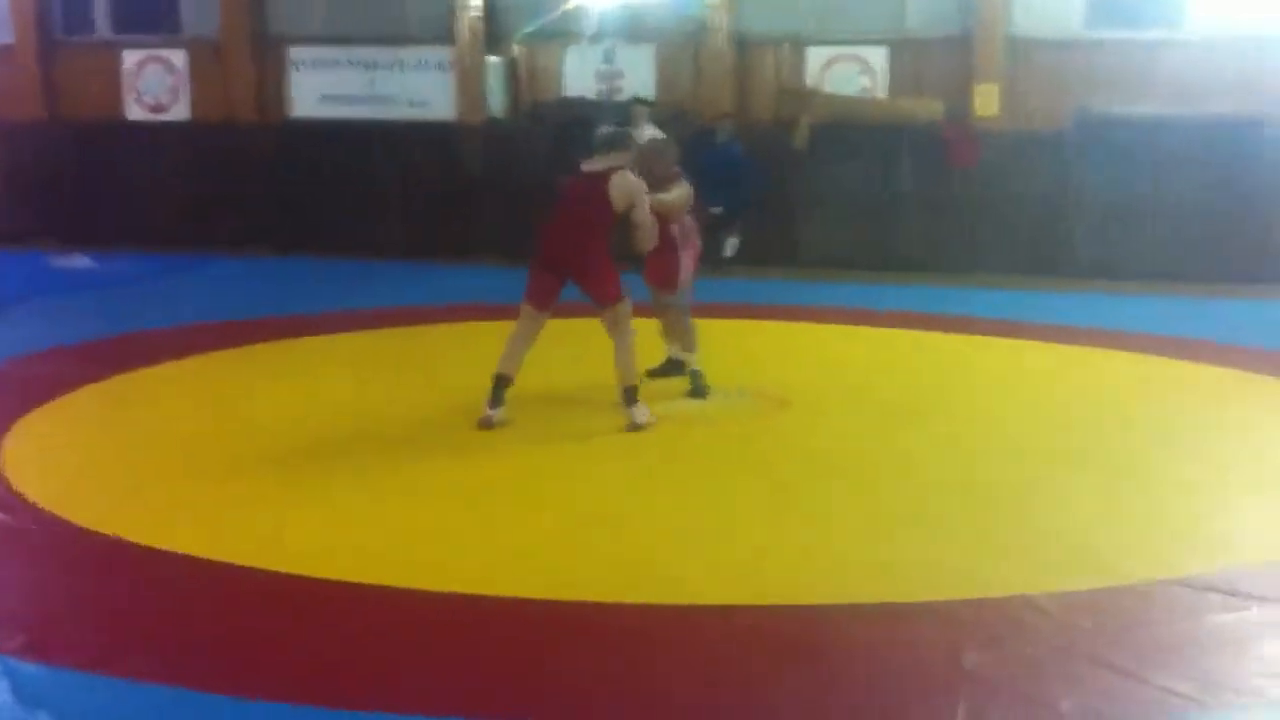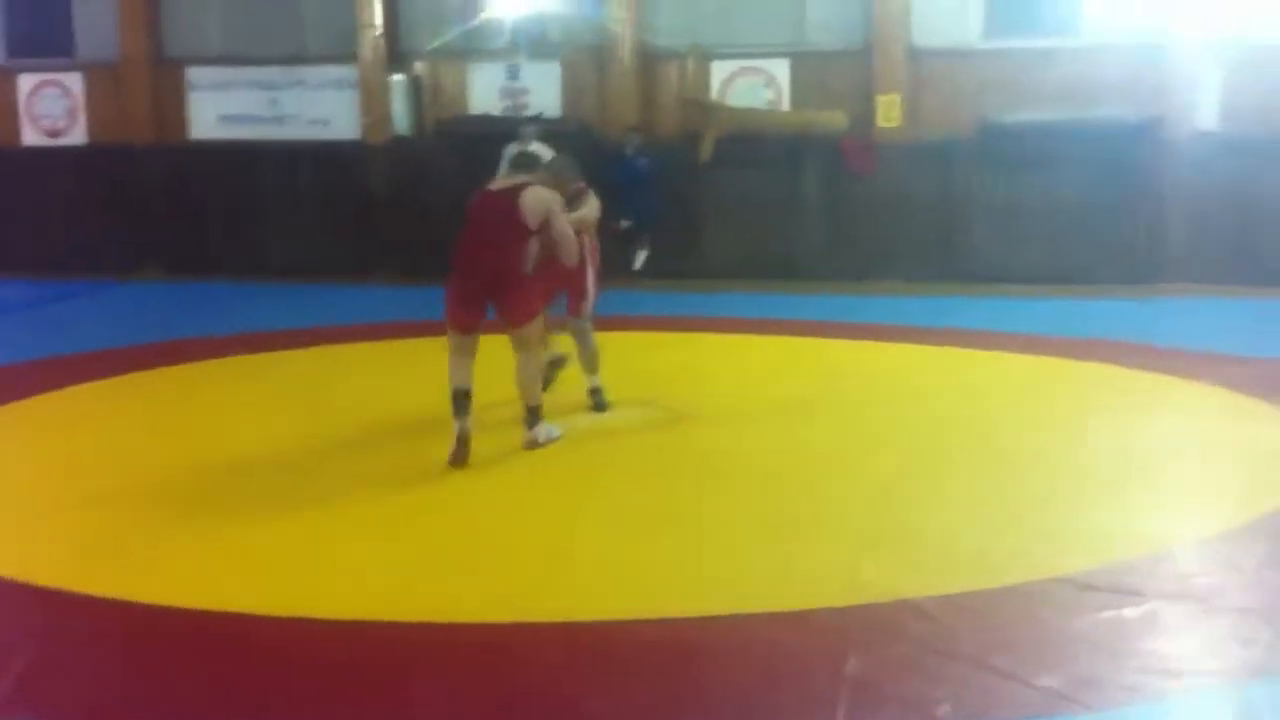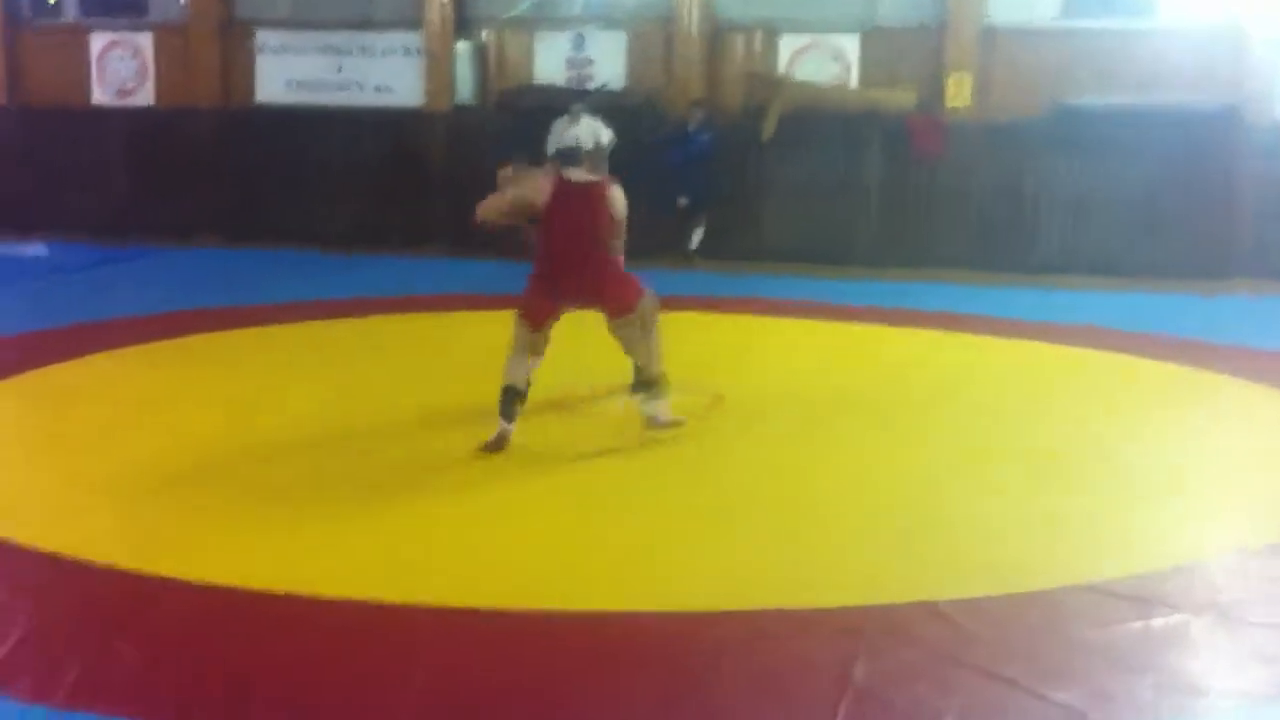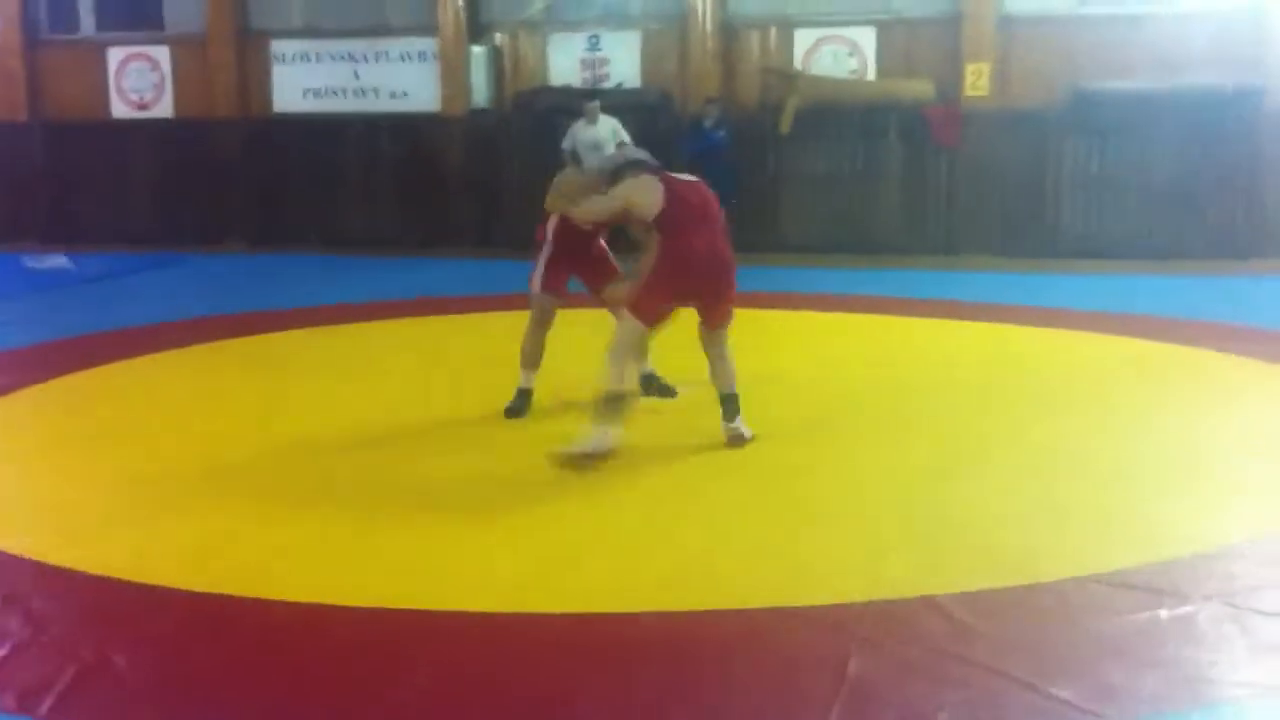
dt=0.3s
person 1, frame 1
left shoulder: (576, 173)
right shoulder: (631, 183)
right elbow: (646, 243)
left hip: (550, 250)
right hip: (589, 255)
left knee: (524, 330)
right knee: (621, 328)
left ankle: (495, 407)
right ankle: (634, 408)
person 1, frame 2
left shoulder: (481, 195)
right shoulder: (546, 197)
right elbow: (570, 258)
right wrist: (543, 232)
left hip: (466, 270)
right hip: (507, 272)
left knee: (461, 352)
right knee: (529, 346)
left ankle: (462, 424)
right ankle: (535, 427)
person 1, frame 3
left shoulder: (540, 182)
right shoulder: (613, 191)
left elbow: (484, 213)
left wrist: (511, 188)
left hip: (554, 274)
right hip: (597, 272)
left knee: (525, 346)
right knee: (647, 317)
left ankle: (504, 426)
right ankle: (653, 402)
person 1, frame 4
left shoulder: (636, 187)
right shoulder: (699, 188)
left elbow: (579, 214)
right wrist: (635, 285)
left hip: (677, 269)
right hip: (717, 269)
left knee: (620, 351)
right knee: (716, 344)
left ankle: (603, 434)
right ankle: (734, 423)
person 2, frame 1
left shoulder: (679, 188)
right shoulder: (649, 178)
left elbow: (663, 202)
left hip: (678, 245)
right hip: (658, 244)
left knee: (676, 305)
right knee: (662, 304)
left ankle: (694, 370)
right ankle: (676, 359)
person 2, frame 2
left shoulder: (587, 200)
left elbow: (581, 219)
left hip: (579, 263)
right hip: (551, 259)
left knee: (579, 327)
left ankle: (595, 387)
right ankle: (554, 357)
person 2, frame 3
left shoulder: (611, 192)
right shoulder: (559, 183)
left hip: (602, 256)
right hip: (568, 253)
left knee: (618, 320)
right knee: (535, 310)
left ankle: (642, 366)
right ankle: (521, 381)
person 2, frame 4
right shoulder: (571, 179)
left hip: (591, 247)
right hip: (557, 248)
right knee: (540, 315)
left ankle: (647, 376)
right ankle: (525, 390)
